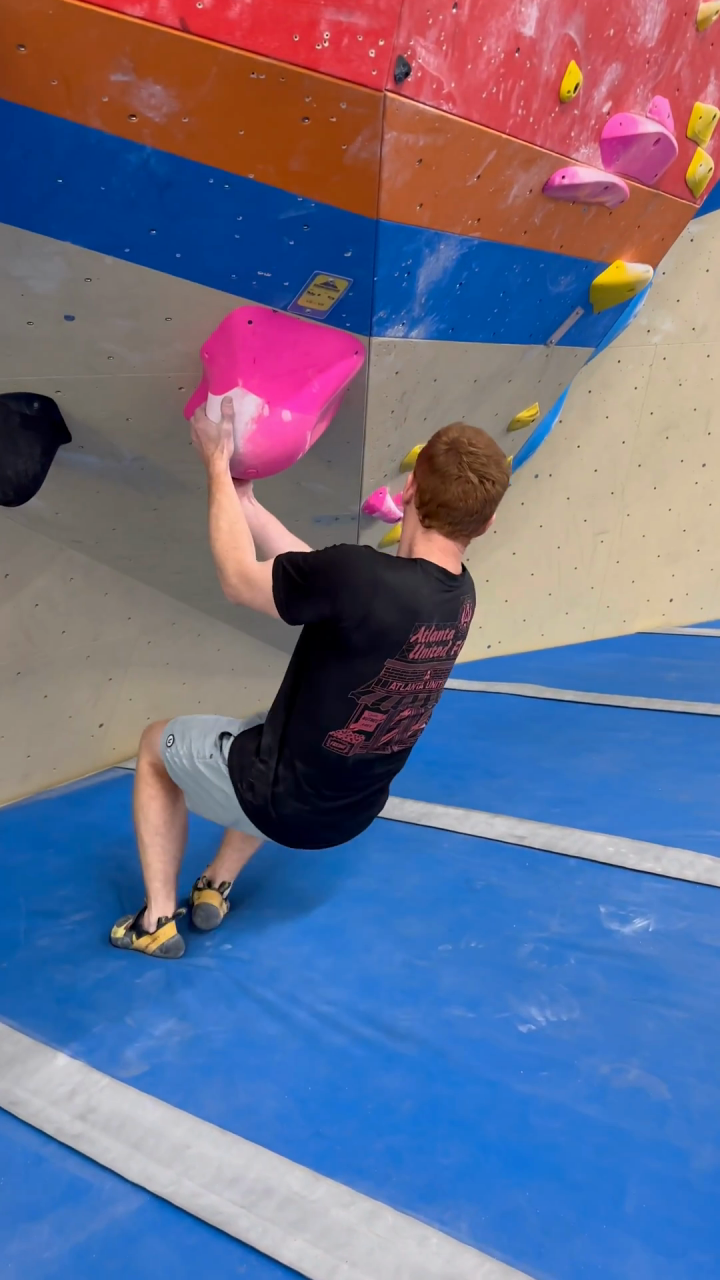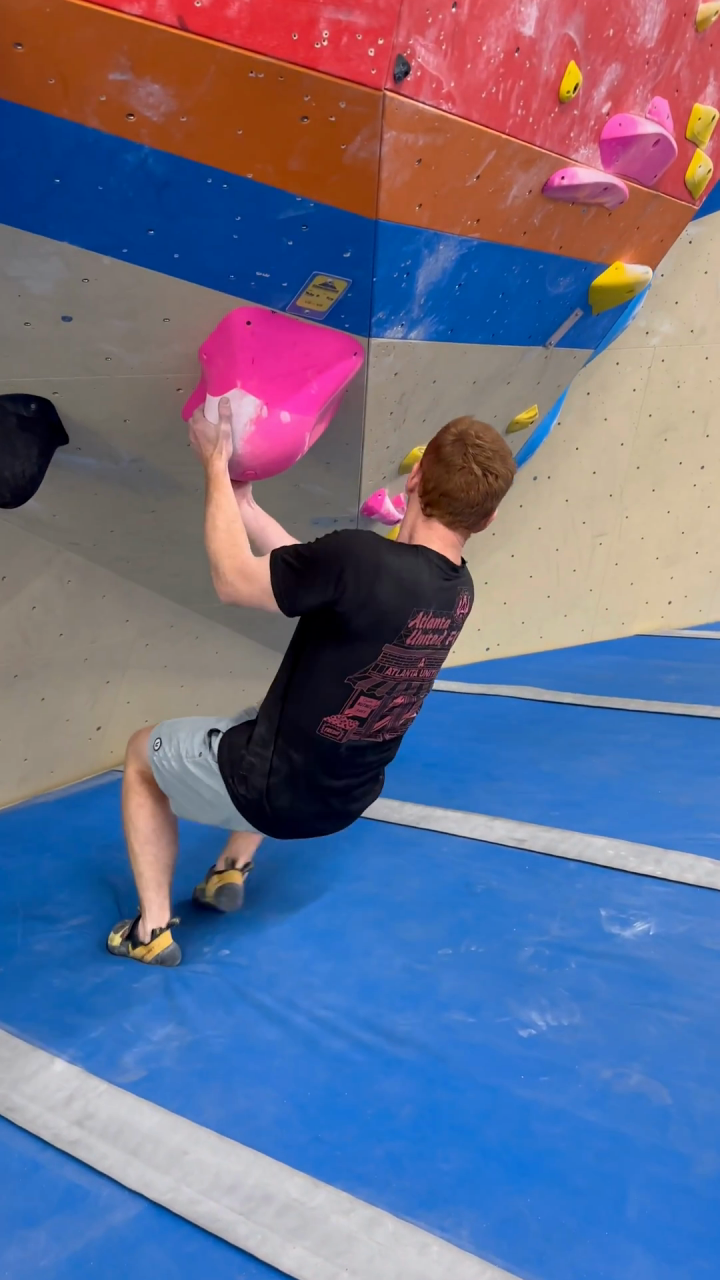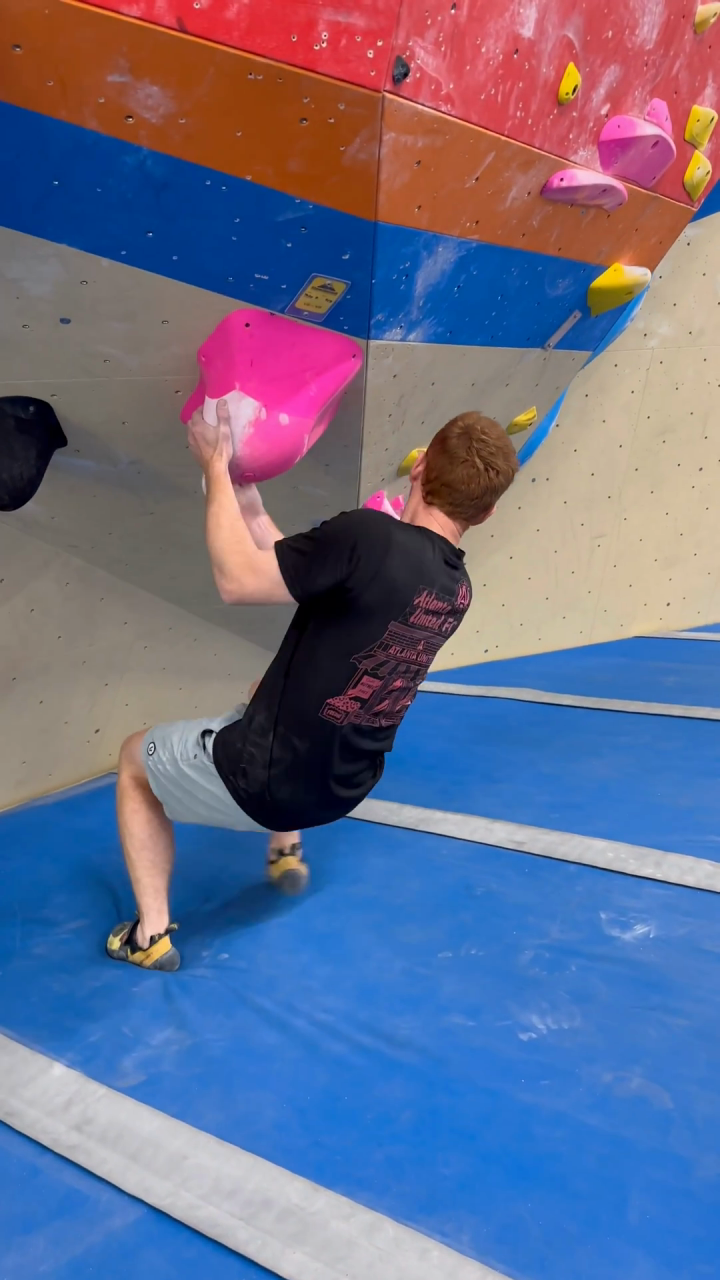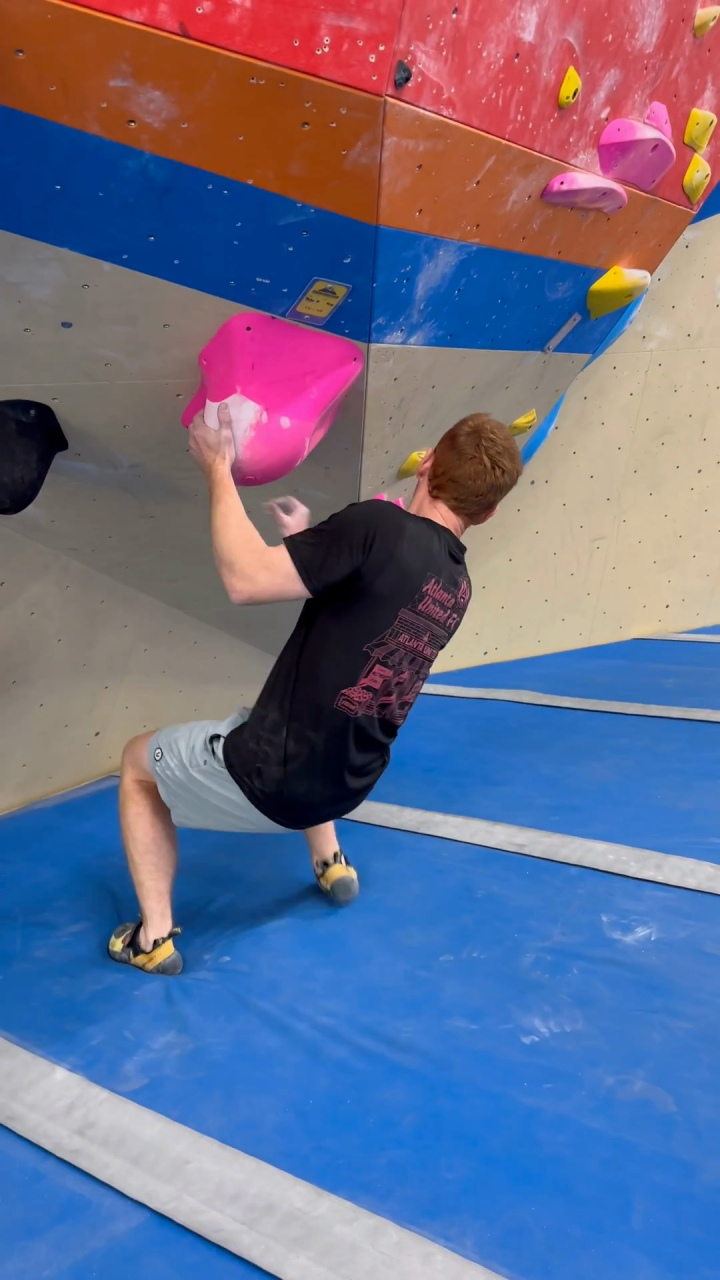
dt=0.1s
person 1, frame 1
left shoulder: (360, 576)
right shoulder: (460, 594)
left elbow: (240, 580)
left wrist: (217, 466)
right wrist: (245, 503)
left hip: (280, 800)
right hip: (353, 810)
left knee: (157, 743)
left ankle: (157, 921)
right ankle: (216, 886)
person 1, frame 2
left shoulder: (359, 557)
right shoulder: (457, 593)
left elbow: (232, 582)
left wrist: (215, 467)
right wrist: (244, 509)
left hip: (269, 787)
right hip: (346, 797)
left knee: (142, 750)
left ankle: (153, 929)
right ankle: (230, 871)
person 1, frame 3
left shoulder: (367, 538)
right shoulder: (457, 587)
left elbow: (236, 580)
left wrist: (215, 468)
right wrist: (255, 519)
left hip: (267, 778)
right hip: (343, 789)
left knee: (136, 756)
left ankle: (152, 933)
right ankle: (287, 854)
person 1, frame 4
left shoulder: (378, 526)
right shoulder: (458, 585)
left elbow: (244, 580)
left wrist: (218, 470)
right wrist: (306, 540)
left hip: (273, 777)
right hip: (348, 785)
left knee: (139, 760)
left ankle: (154, 938)
right ankle: (330, 863)
